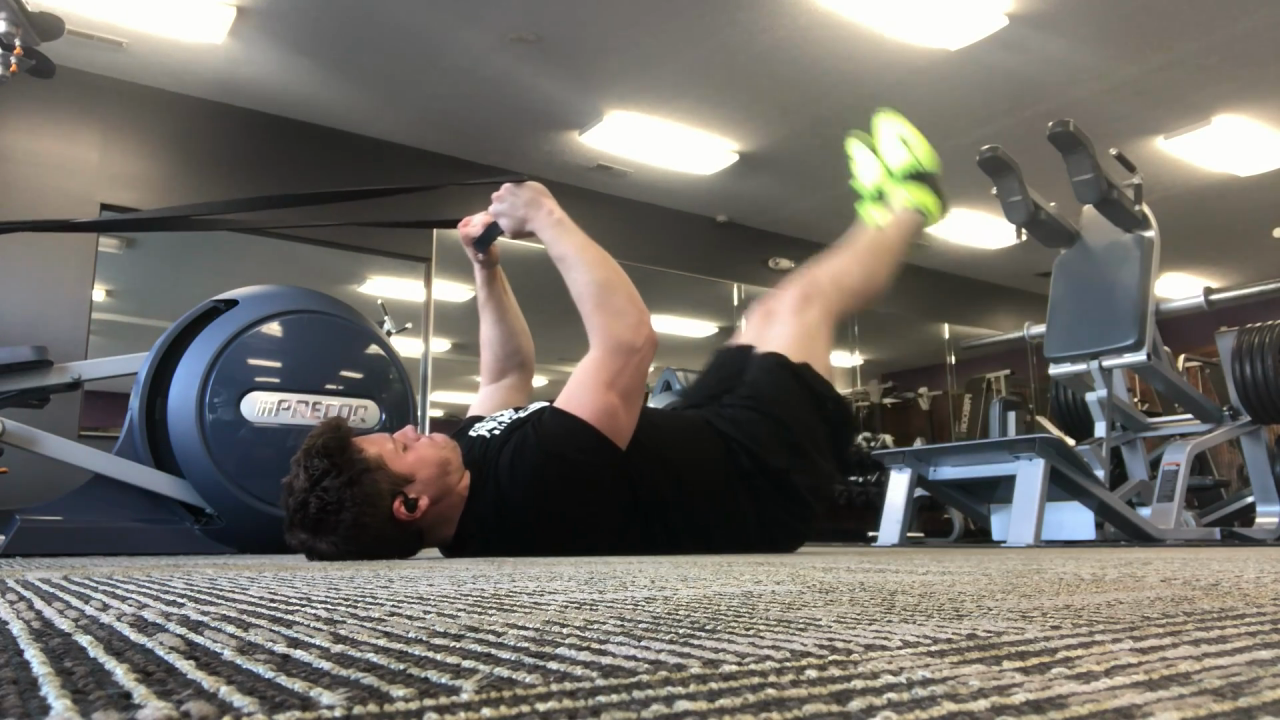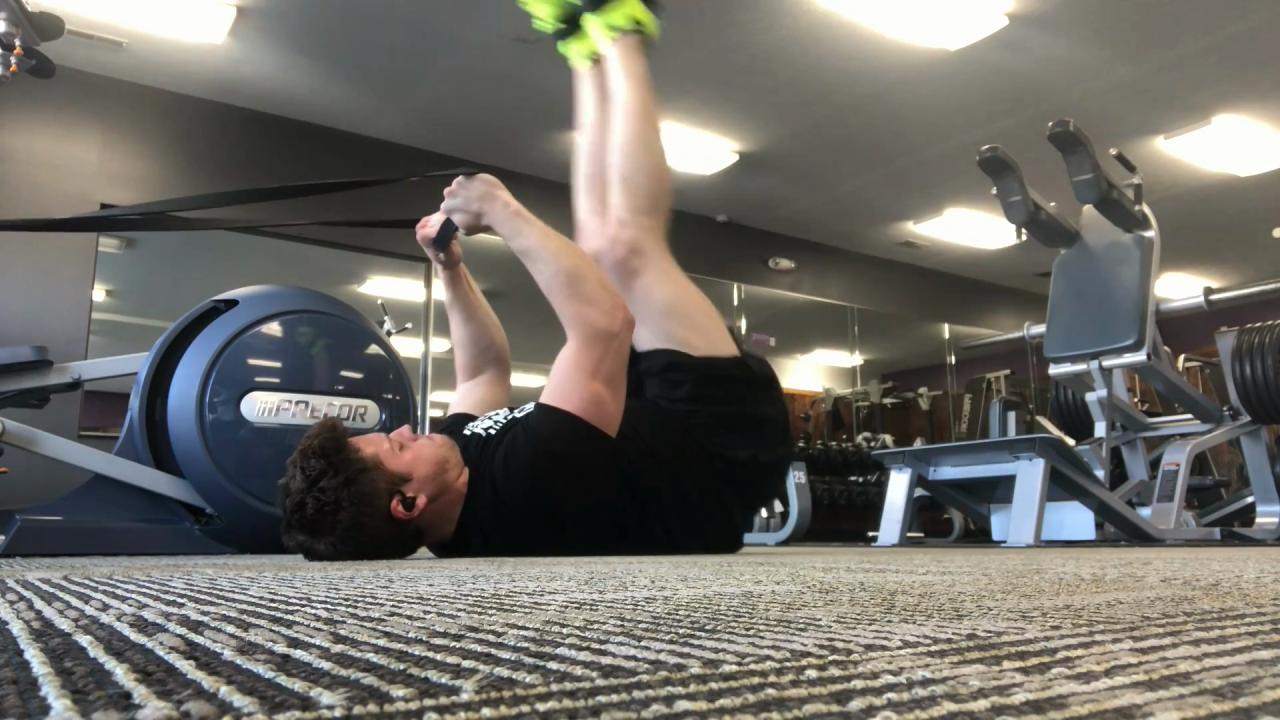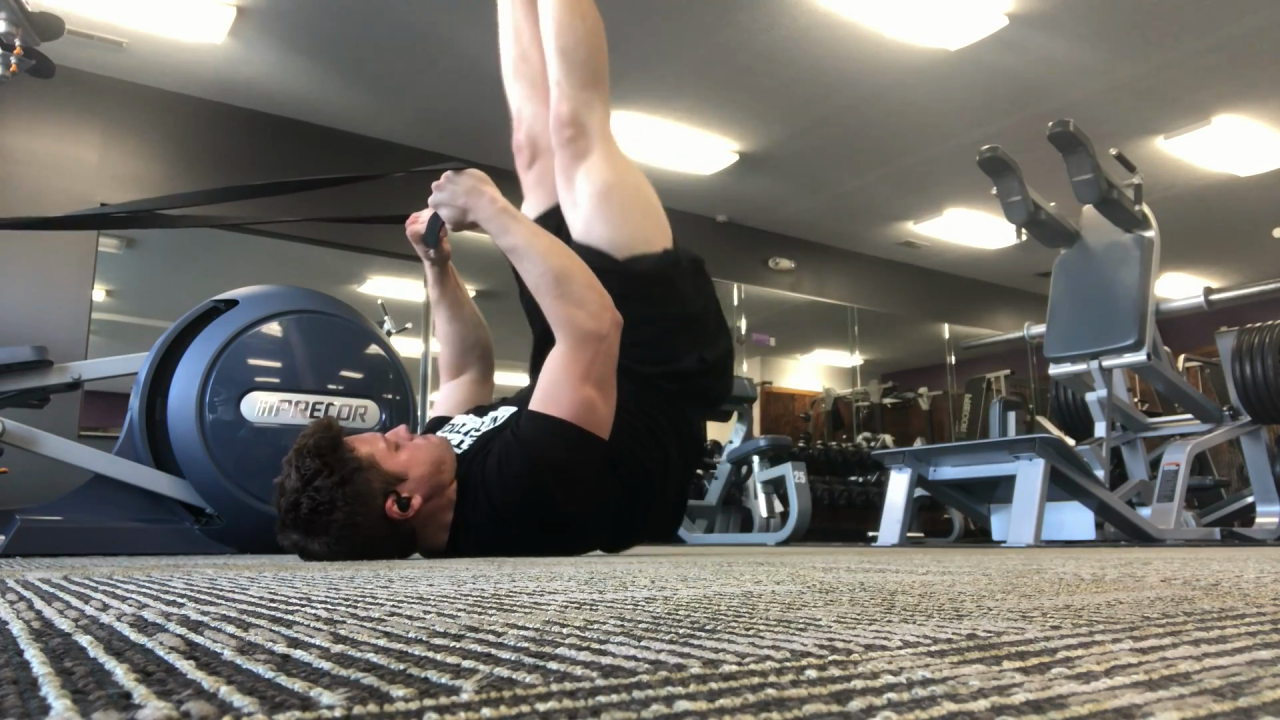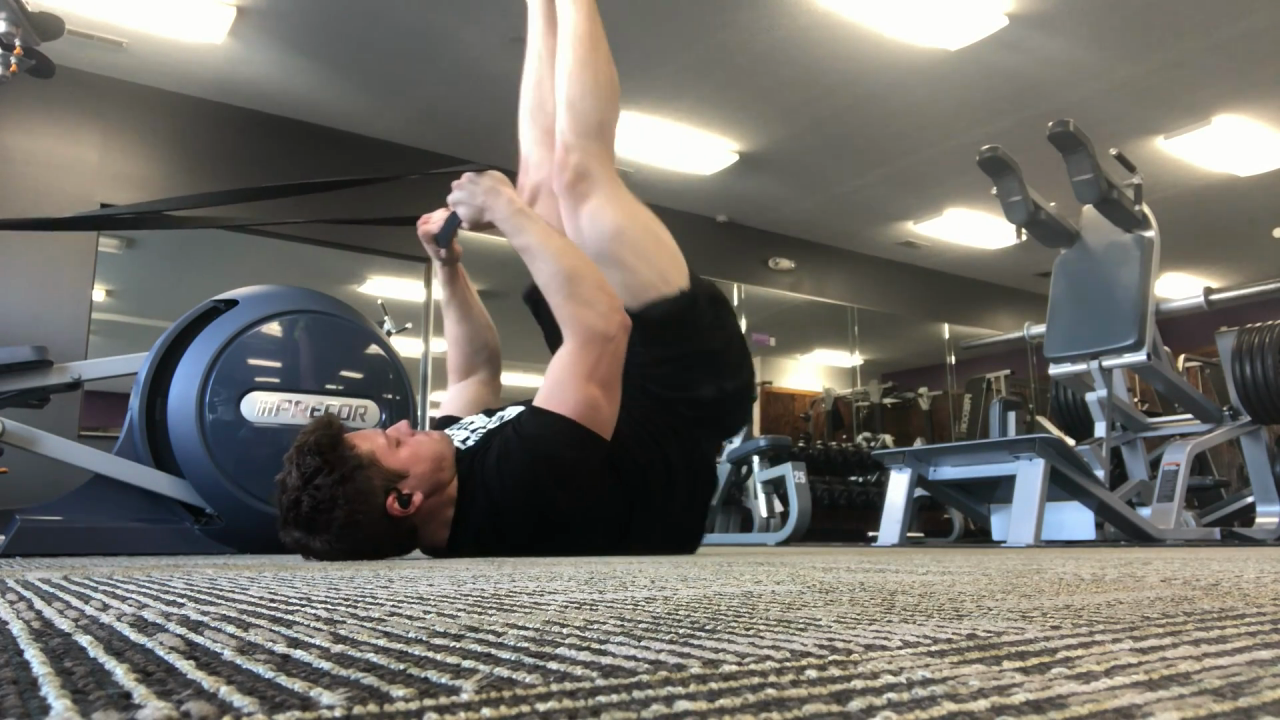
dt=0.5s
person 1, frame 1
left shoulder: (472, 457)
right shoulder: (529, 487)
left elbow: (506, 378)
right elbow: (628, 341)
left wrist: (485, 270)
right wrist: (547, 221)
left hip: (704, 460)
right hip: (756, 476)
left knee: (764, 319)
right knee: (796, 301)
left ankle: (886, 202)
right ankle: (904, 205)
person 1, frame 2
left shoulder: (463, 495)
right shoulder: (528, 484)
left elbow: (485, 371)
right elbow: (605, 324)
left wrist: (449, 268)
right wrist: (501, 213)
left hip: (655, 434)
right hip: (723, 444)
right knee: (626, 252)
left ankle: (590, 52)
person 1, frame 3
left shoulder: (445, 506)
right shoulder: (522, 491)
left elbow: (468, 370)
right elbow: (596, 326)
left wrist: (437, 265)
right wrist: (490, 210)
left hip: (590, 368)
right hip: (662, 368)
right knee: (574, 130)
person 1, frame 4
right shoulder: (520, 490)
left elbow: (476, 371)
right elbow: (604, 326)
left wrist: (447, 266)
right wrist: (505, 213)
left hip: (629, 389)
right hip: (685, 388)
left knee: (542, 187)
right knee: (576, 176)
